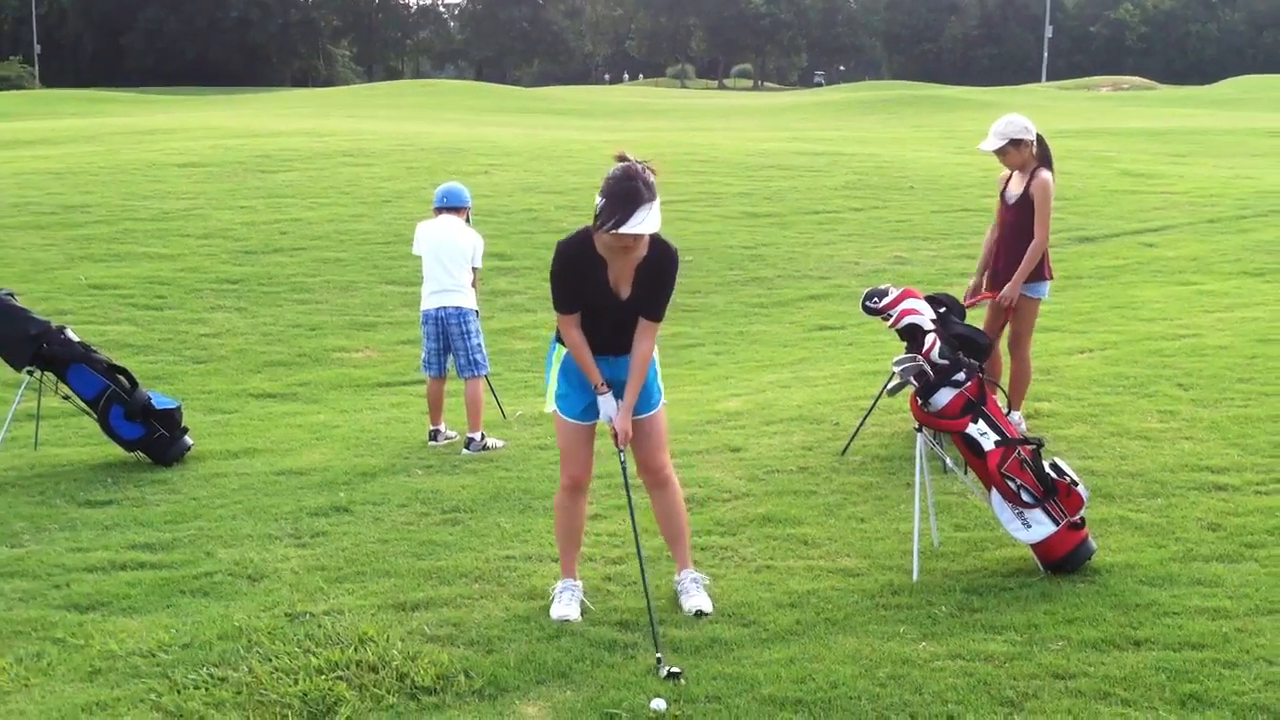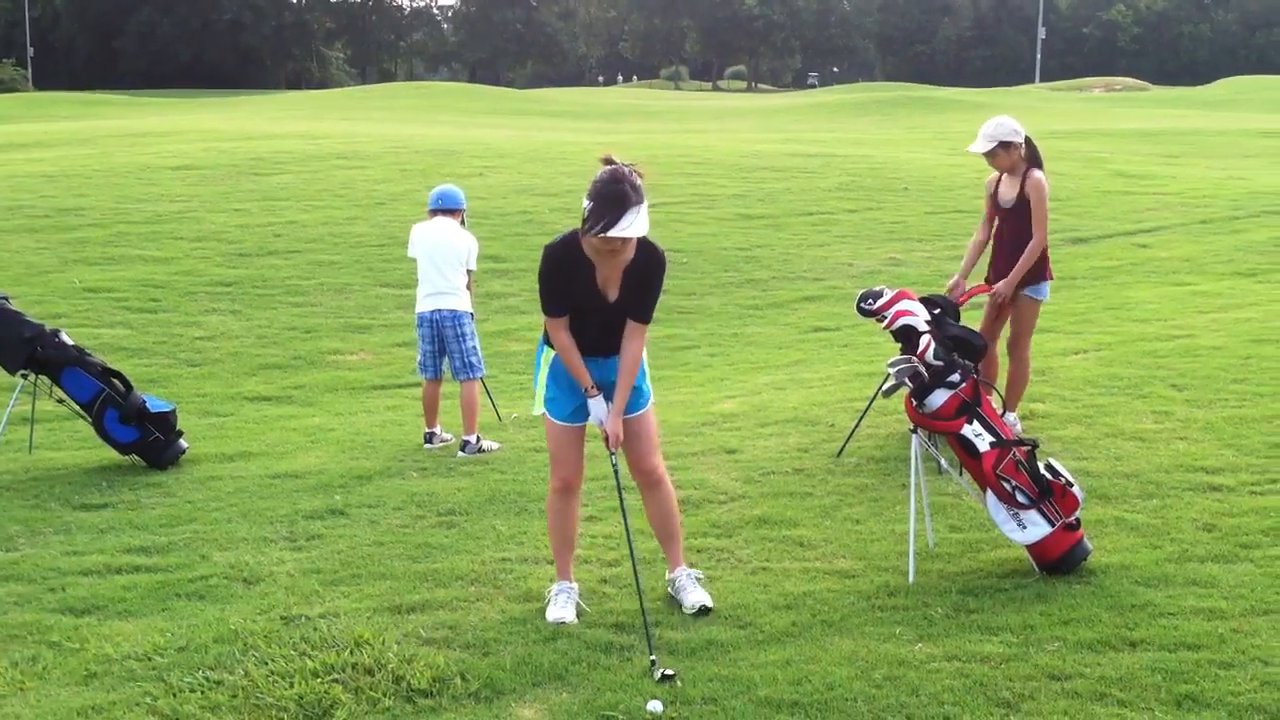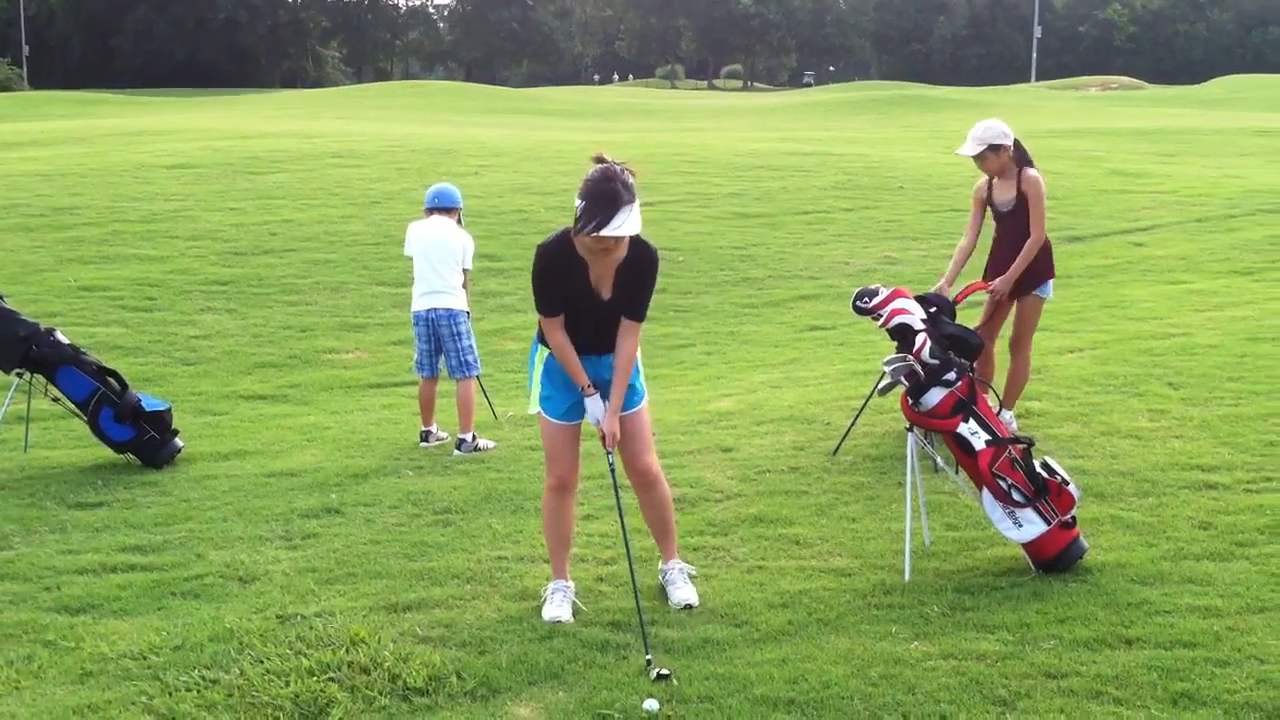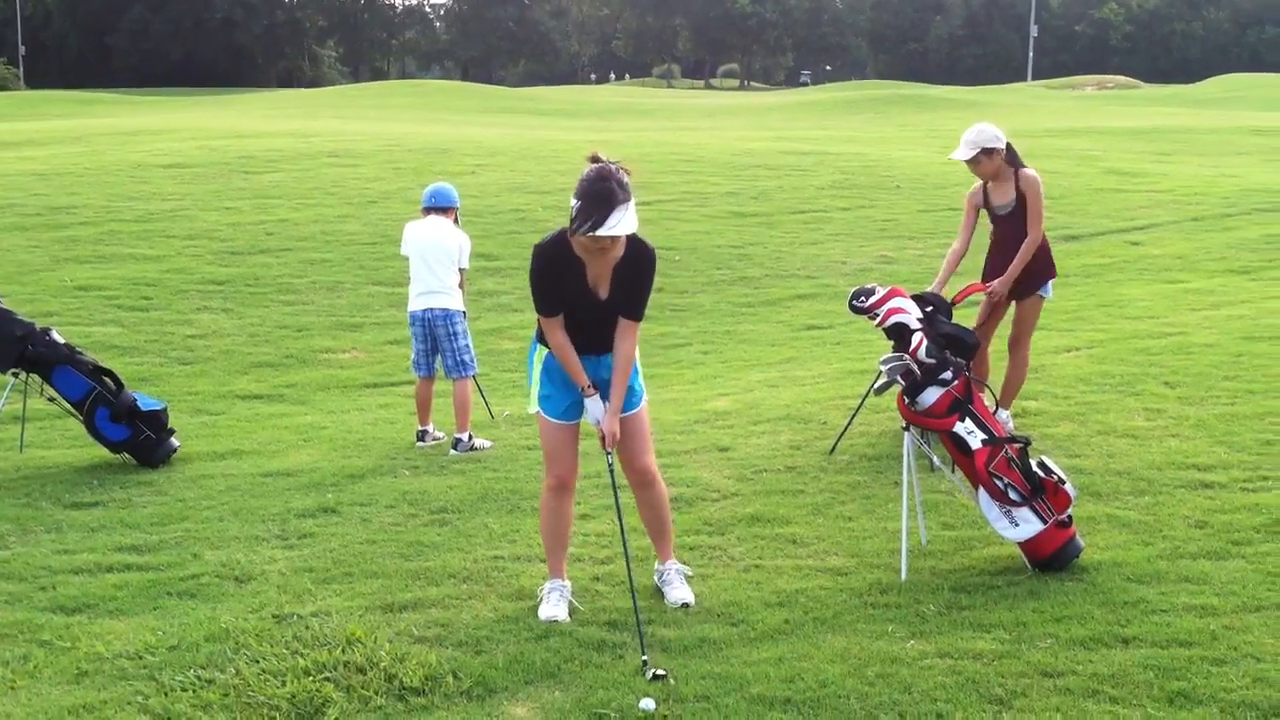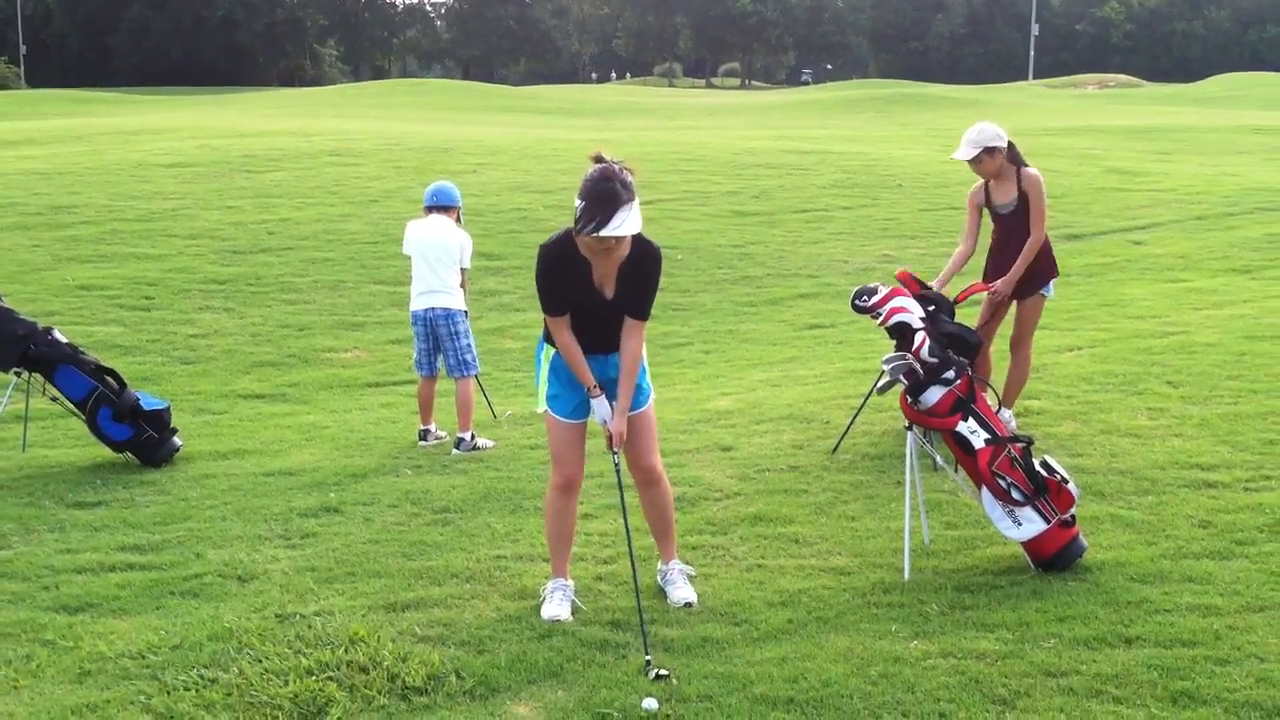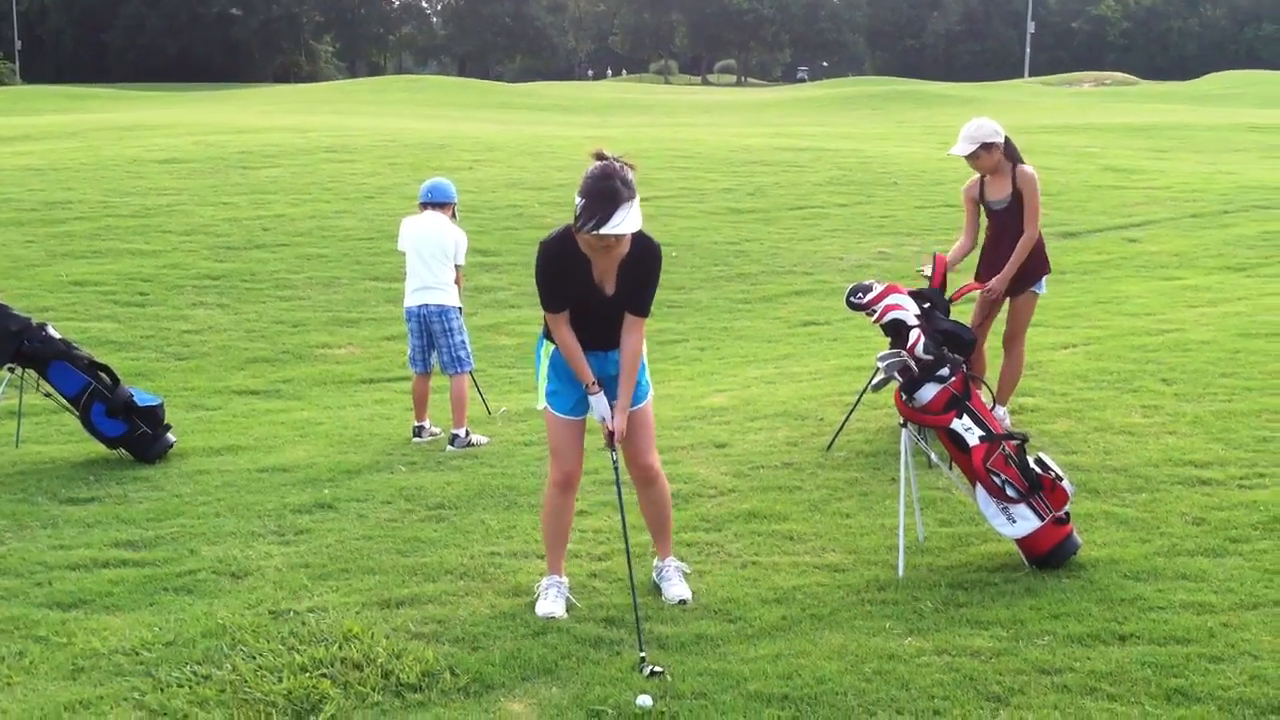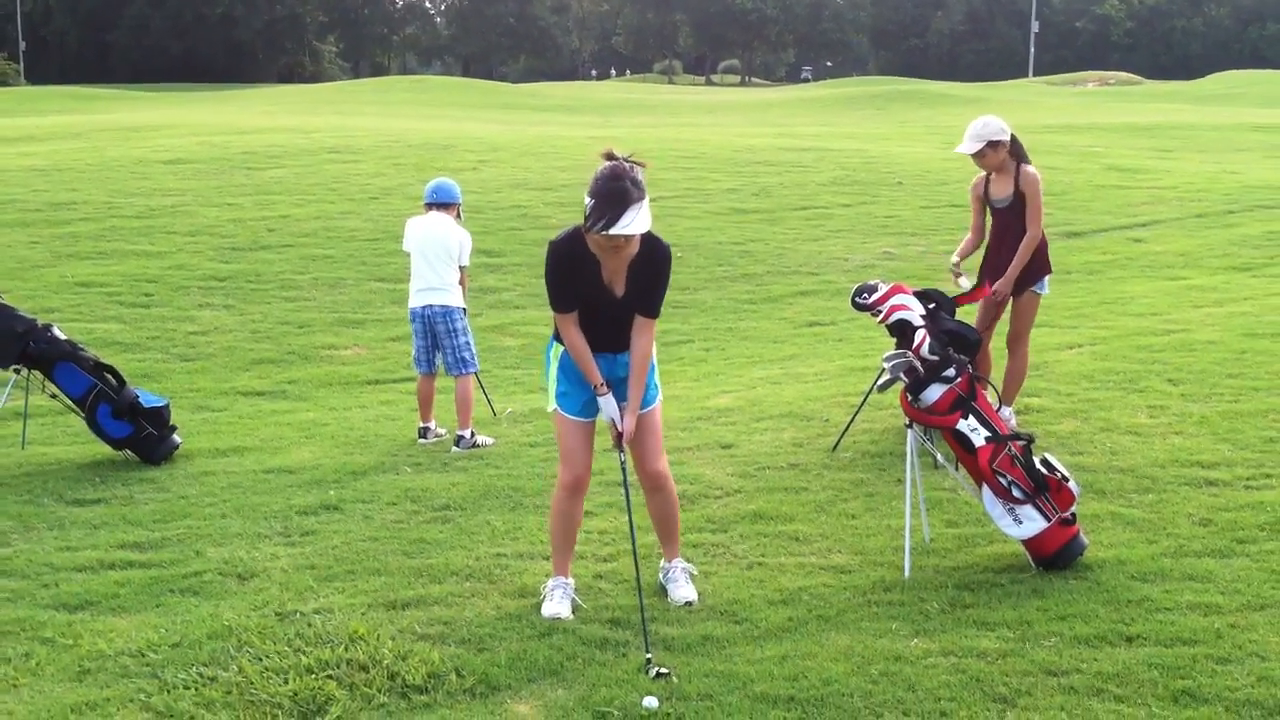
dt=0.1s
person 1, frame 1
left shoulder: (663, 257)
right shoulder: (571, 252)
left elbow: (645, 334)
right elbow: (570, 327)
left wrist: (628, 407)
right wrist: (601, 391)
left hip: (635, 364)
right hip: (579, 365)
left knee: (659, 471)
right knee: (575, 478)
left ankle: (687, 576)
right ankle: (568, 583)
person 1, frame 2
left shoulder: (650, 259)
right shoulder: (559, 256)
left elbow: (634, 336)
right elbow: (558, 330)
left wrist: (617, 411)
right wrist: (591, 395)
left hip: (622, 366)
right hip: (567, 368)
left knee: (651, 471)
right knee: (565, 480)
left ankle: (680, 572)
right ankle: (563, 585)
person 1, frame 3
left shoulder: (643, 257)
right shoulder: (552, 254)
left elbow: (629, 334)
right elbow: (553, 330)
left wrist: (612, 409)
right wrist: (587, 394)
left hip: (616, 363)
right hip: (561, 366)
left knee: (646, 470)
right knee: (560, 479)
left ankle: (672, 565)
right ankle: (560, 584)
person 1, frame 4
left shoulder: (640, 256)
right shoulder: (549, 254)
left elbow: (626, 334)
right elbow: (553, 330)
left wrist: (614, 409)
right wrist: (587, 393)
left hip: (615, 363)
right hip: (560, 365)
left knee: (643, 470)
right knee: (560, 478)
left ankle: (668, 566)
right ankle: (556, 583)
person 1, frame 5
left shoulder: (646, 256)
right shoulder: (555, 254)
left elbow: (633, 333)
right elbow: (560, 329)
left wrist: (621, 409)
right wrist: (593, 393)
left hip: (622, 362)
right hip: (567, 365)
left knee: (649, 469)
right knee: (566, 477)
left ankle: (671, 566)
right ankle: (559, 583)
person 1, frame 6
left shoulder: (646, 252)
right shoulder: (555, 250)
left elbow: (633, 330)
right elbow: (559, 325)
left wrist: (622, 406)
right wrist: (592, 390)
left hip: (622, 358)
right hip: (567, 361)
left knee: (646, 466)
right knee: (565, 473)
left ankle: (666, 563)
right ankle: (554, 579)
person 1, frame 7
left shoulder: (656, 254)
right shoulder: (564, 251)
left elbow: (642, 331)
right elbow: (568, 326)
left wrist: (632, 408)
right wrist: (601, 391)
left hip: (632, 360)
right hip: (576, 363)
left knee: (655, 471)
right knee: (574, 476)
left ankle: (673, 565)
right ankle: (560, 581)
person 2, frame 1
left shoulder: (1041, 180)
right shoulder: (1007, 178)
left elbow: (1040, 239)
left wrist: (1016, 282)
right wrist: (979, 275)
left hip: (1029, 274)
right hip: (1002, 270)
left knee: (1018, 344)
right knee: (987, 340)
left ankle: (1015, 415)
person 2, frame 2
left shoulder: (1035, 181)
right shoulder: (994, 182)
left elbow: (1040, 238)
right elbow: (982, 234)
left wrist: (1013, 280)
right wrist: (961, 275)
left hip: (1031, 275)
right hip: (1001, 269)
left knee: (1017, 346)
right knee: (985, 340)
left ankle: (1010, 416)
person 2, frame 3
left shoulder: (1030, 179)
right shoulder: (983, 188)
left elbow: (1037, 235)
right elbow: (969, 239)
left wrist: (1010, 277)
right wrist: (946, 281)
left hip: (1032, 272)
right hip: (1000, 268)
left knee: (1019, 344)
right knee: (982, 338)
left ankle: (1006, 414)
person 2, frame 4
left shoulder: (1027, 180)
right shoulder: (976, 194)
left elbow: (1034, 235)
right elbow: (961, 243)
left wrist: (1009, 278)
right wrist: (937, 286)
left hip: (1032, 271)
right hip: (997, 268)
left knee: (1018, 344)
right knee: (978, 339)
left ankle: (1003, 413)
person 2, frame 5
left shoulder: (1030, 179)
right shoulder: (978, 193)
left elbow: (1037, 234)
right elbow: (967, 244)
left wrist: (1012, 278)
right wrist: (939, 284)
left hip: (1033, 270)
right hip: (998, 267)
left knee: (1020, 344)
right knee: (979, 338)
left ankle: (1005, 412)
person 2, frame 6
left shoulder: (1025, 176)
right shoulder: (973, 188)
left elbow: (1031, 232)
right elbow: (969, 237)
left wrist: (1006, 275)
right wrist: (944, 263)
left hip: (1026, 268)
right hip: (991, 265)
left knee: (1013, 340)
right knee: (974, 336)
left ankle: (1000, 409)
person 2, frame 7
left shoulder: (1028, 176)
right shoulder: (979, 185)
left elbow: (1034, 232)
right elbow: (976, 234)
left wrist: (1010, 277)
right wrist: (956, 257)
left hip: (1029, 268)
right hip: (995, 265)
left knee: (1017, 340)
right knee: (978, 336)
left ankle: (1005, 410)
person 3, frame 1
left shoulder: (424, 229)
right shoulder: (472, 236)
right elbow: (474, 278)
left hip: (431, 308)
right hip: (461, 307)
left knee: (436, 374)
right knee: (474, 374)
left ankle: (437, 430)
right ankle: (475, 438)
person 3, frame 2
left shoulder: (418, 231)
right shoulder: (466, 238)
right elbow: (469, 280)
left hip: (426, 310)
right hip: (455, 310)
left knee: (431, 377)
right knee: (469, 377)
left ankle: (432, 433)
right ankle: (470, 441)
person 3, frame 3
left shoulder: (415, 230)
right shoulder: (462, 237)
right elbow: (465, 279)
left hip: (422, 309)
right hip: (451, 308)
left knee: (428, 375)
right knee: (465, 375)
left ankle: (428, 431)
right ankle: (466, 439)
person 3, frame 4
left shoulder: (411, 230)
right shoulder: (459, 237)
right elbow: (461, 279)
left hip: (418, 308)
right hip: (447, 308)
left knee: (425, 374)
right knee: (462, 375)
left ankle: (425, 431)
right ankle: (463, 438)
person 3, frame 5
left shoulder: (413, 228)
right shoulder: (461, 236)
right elbow: (463, 279)
left hip: (420, 308)
right hip: (449, 307)
left knee: (427, 374)
right knee: (464, 374)
left ankle: (427, 430)
right ankle: (465, 438)
person 3, frame 6
left shoulder: (408, 225)
right shoulder: (455, 233)
right elbow: (457, 276)
left hip: (414, 304)
right hip: (443, 304)
left knee: (421, 370)
right knee: (459, 370)
left ankle: (421, 426)
right ankle: (459, 434)
person 3, frame 7
left shoulder: (413, 225)
right shoulder: (459, 234)
right elbow: (462, 277)
right wrist: (460, 304)
left hip: (418, 305)
right hip: (447, 305)
left knee: (426, 371)
right knee: (464, 371)
left ankle: (427, 427)
right ankle: (465, 435)
